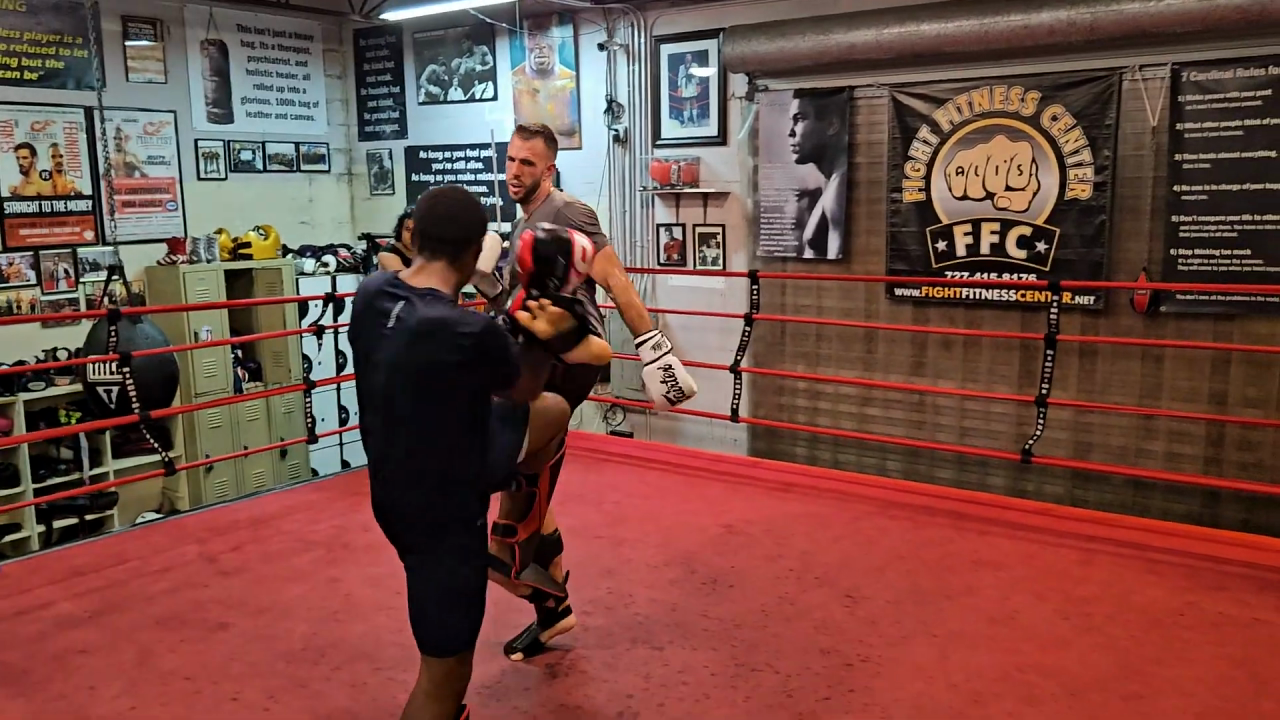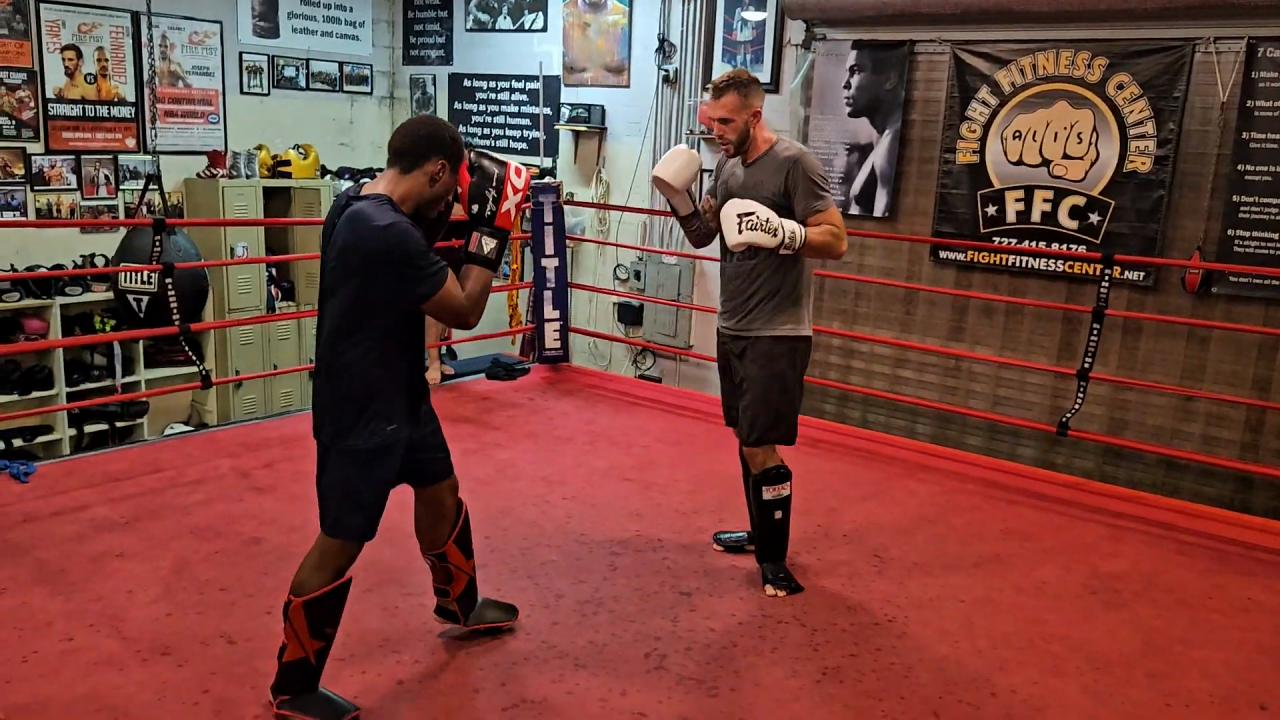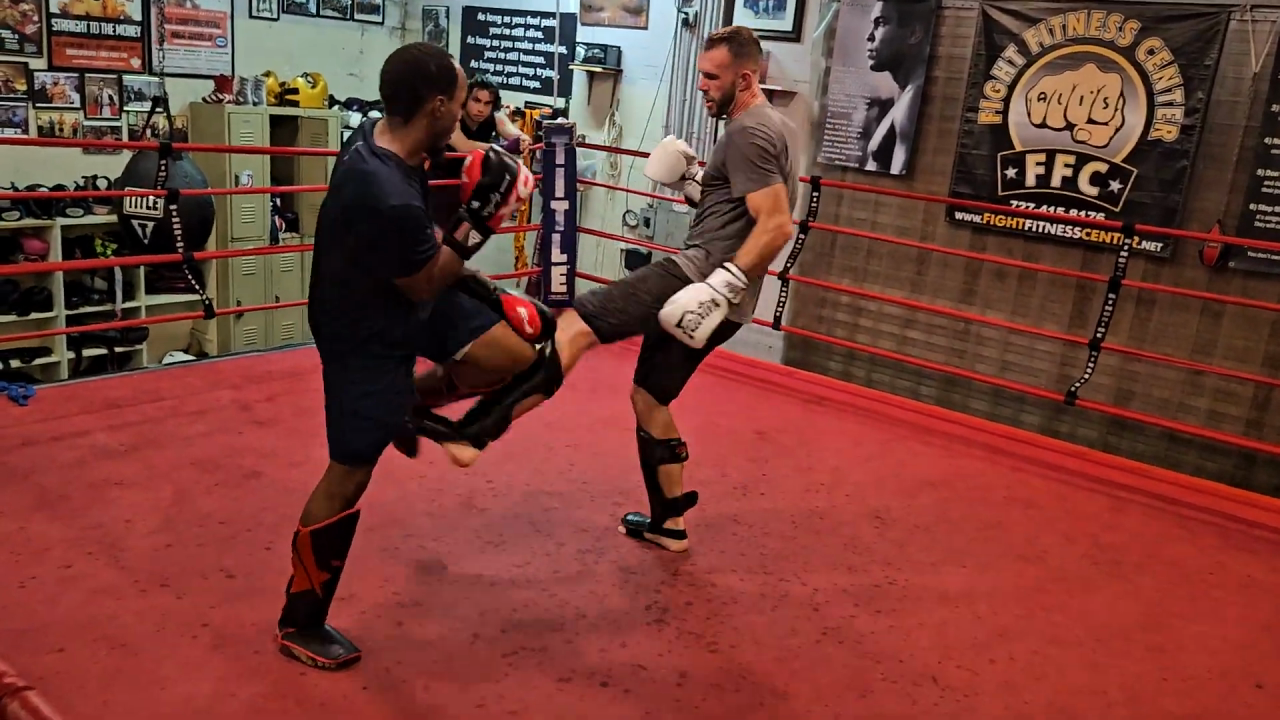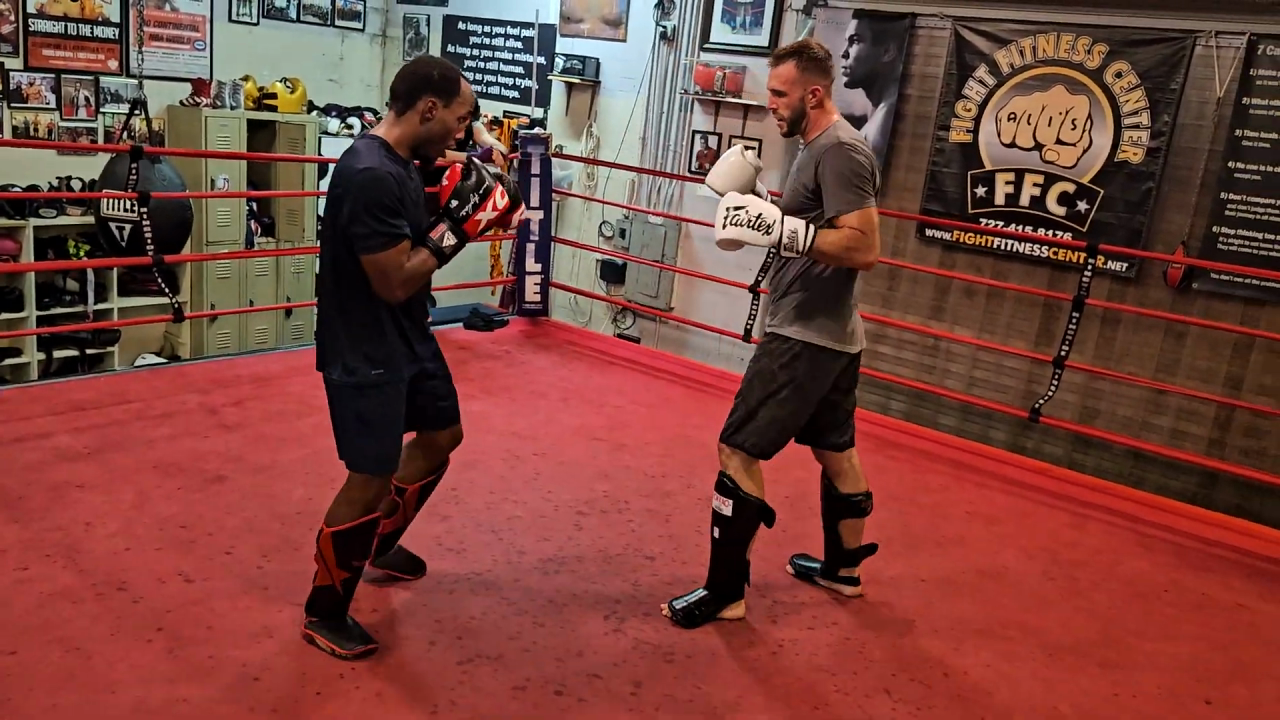
dt=1s
person 1, frame 1
left shoulder: (372, 294)
right shoulder: (465, 332)
right elbow: (525, 389)
left wrist: (513, 330)
right wrist: (551, 305)
left hip: (407, 474)
right hip: (437, 502)
left knee: (555, 409)
right knee: (446, 667)
person 1, frame 2
left shoulder: (360, 204)
right shoulder: (386, 234)
right elbow: (464, 311)
left wrist: (440, 220)
right wrist: (491, 225)
left hip: (399, 393)
right hip: (362, 410)
left knee: (442, 490)
right knee: (341, 542)
left ankle: (459, 602)
person 1, frame 3
left shoulder: (387, 141)
right shoulder: (392, 201)
right elbow: (425, 280)
left wrist: (476, 237)
right wrist: (479, 220)
left hip: (412, 302)
right hip: (364, 332)
left knee: (515, 350)
right knee: (349, 473)
left ankle: (412, 400)
right ankle: (300, 623)
person 1, frame 4
left shoulder: (397, 161)
right shoulder: (370, 175)
right elbow: (396, 281)
left wrist: (466, 213)
right wrist: (457, 224)
left hip: (405, 338)
right hip: (366, 352)
left knee: (442, 435)
right knee: (371, 478)
left ankle: (379, 544)
right ankle: (324, 612)
person 2, frame 1
left shoulder: (567, 213)
right shoulder: (522, 223)
left elbow: (614, 279)
right elbow: (505, 299)
left wrist: (653, 346)
right wrist: (485, 284)
right ankle: (552, 610)
person 2, frame 2
left shoulder: (795, 163)
right shoulder: (728, 164)
left elbow: (836, 241)
right elbow: (702, 236)
left wrist: (778, 231)
right wrist: (679, 200)
left hip: (777, 333)
right hip: (732, 328)
left knee: (761, 448)
right knee: (745, 437)
left ankle: (773, 558)
right ankle: (763, 530)
person 2, frame 3
left shoulder: (750, 131)
right shoulder: (767, 126)
left elbow: (777, 225)
left wrist: (721, 284)
right wrist: (699, 181)
left hip: (698, 278)
right hip: (716, 291)
left knee: (574, 329)
right knee: (648, 398)
left ankle: (471, 431)
right ankle: (669, 520)
person 2, frame 4
left shoulder: (838, 150)
right shoulder: (821, 147)
left elbow: (862, 248)
left wrist: (776, 227)
right wrist: (756, 204)
left hip: (807, 336)
right hip: (831, 334)
left knee: (739, 452)
right knee: (834, 450)
left ankle: (725, 591)
right ankle: (844, 567)
